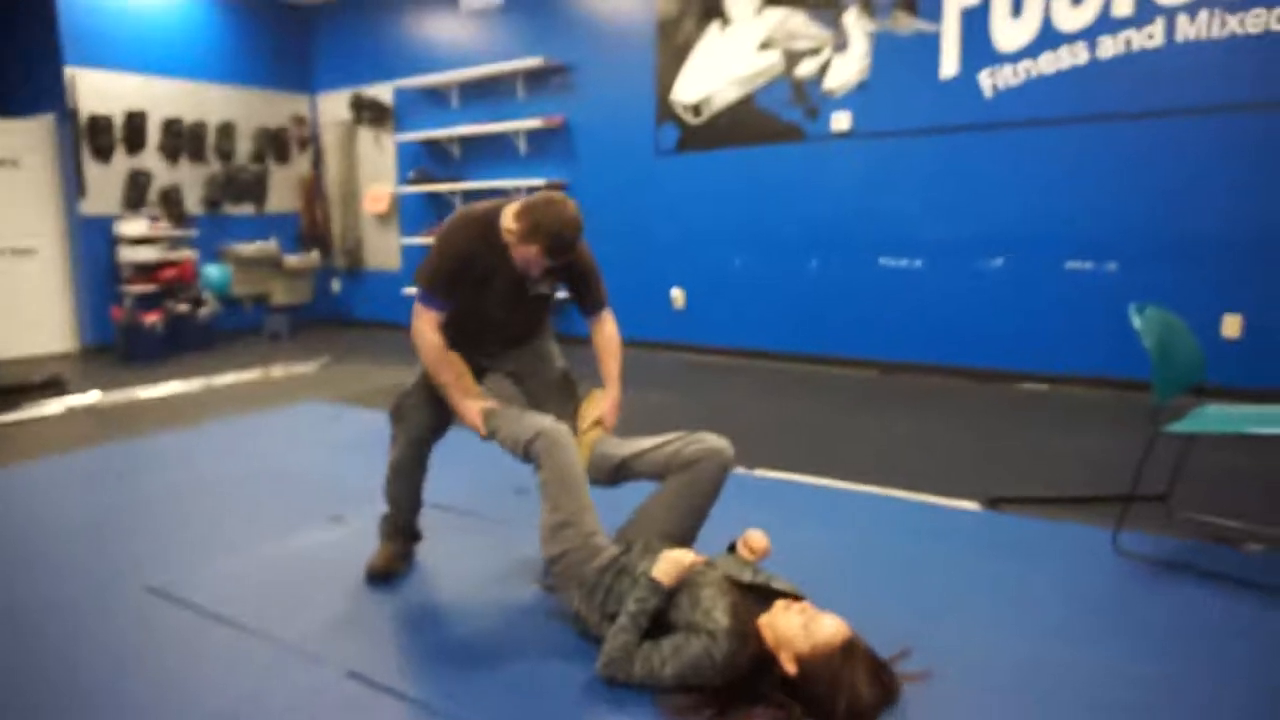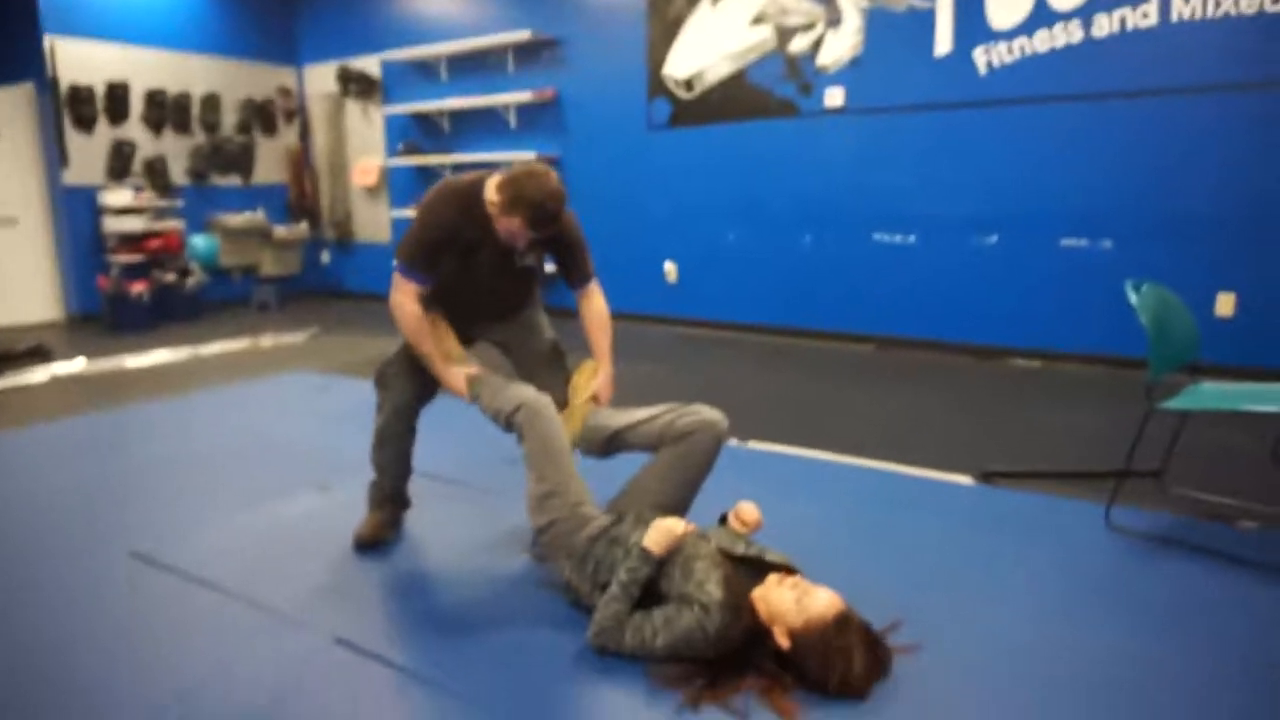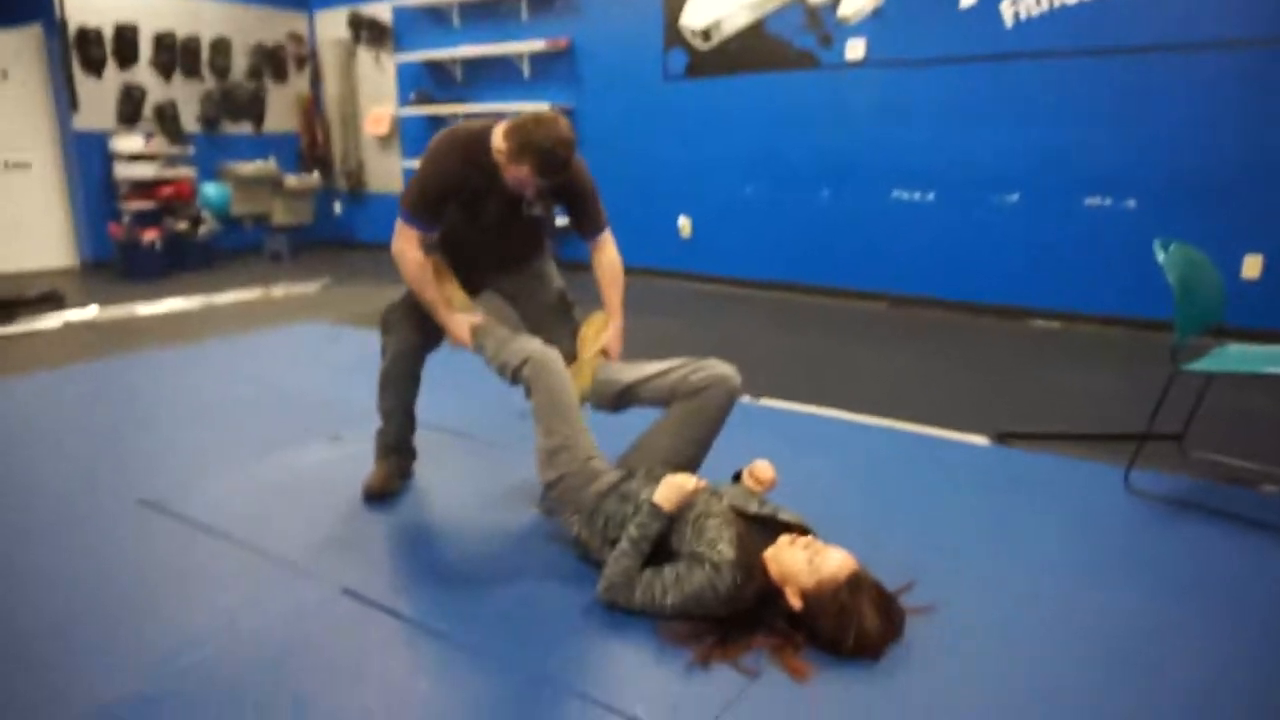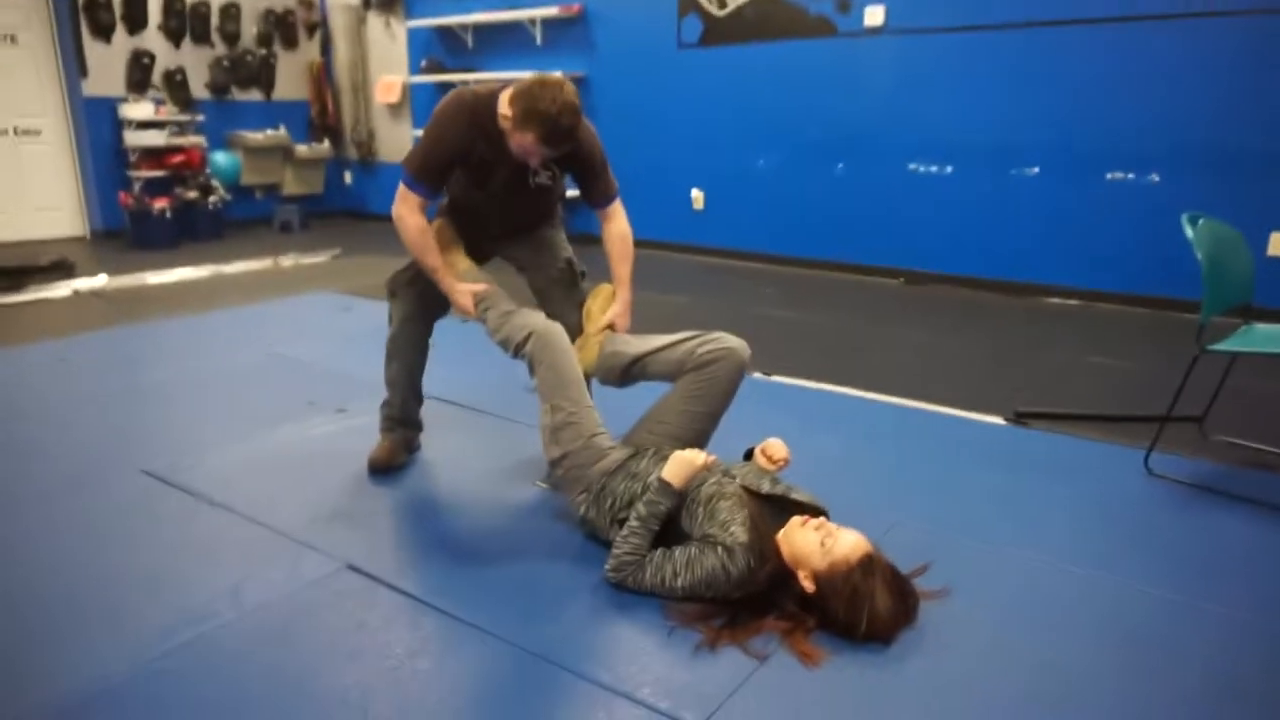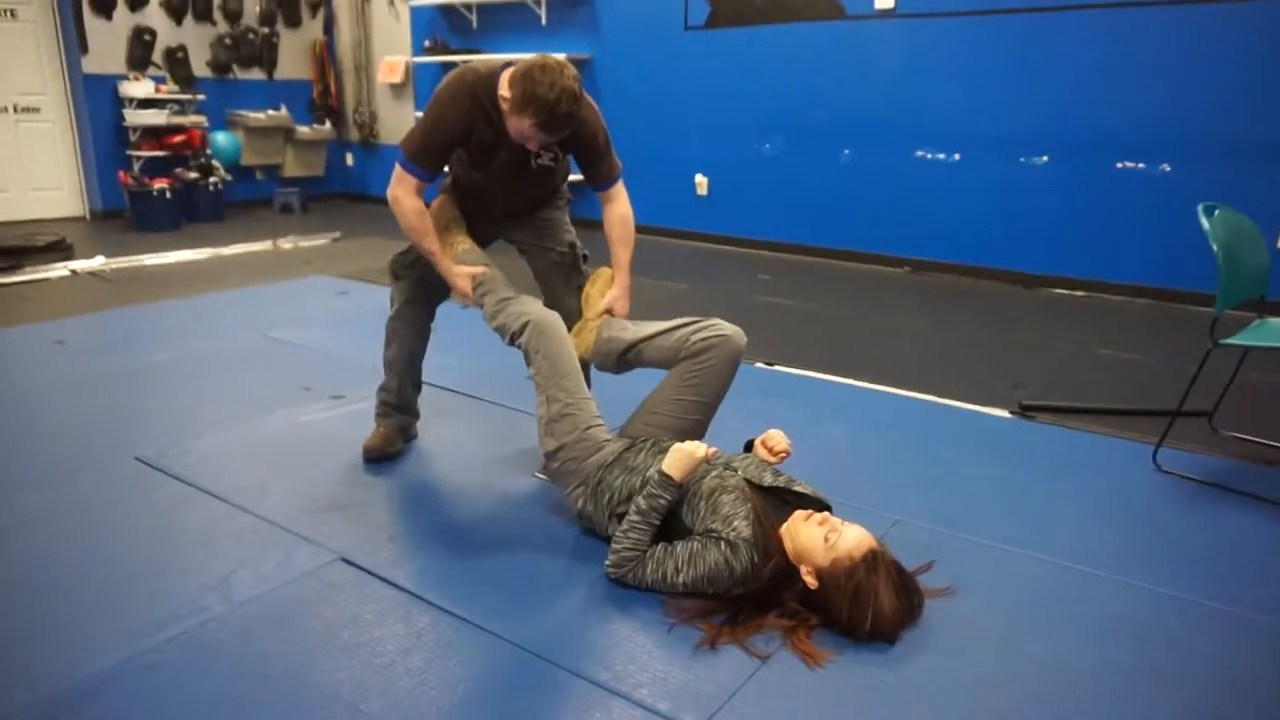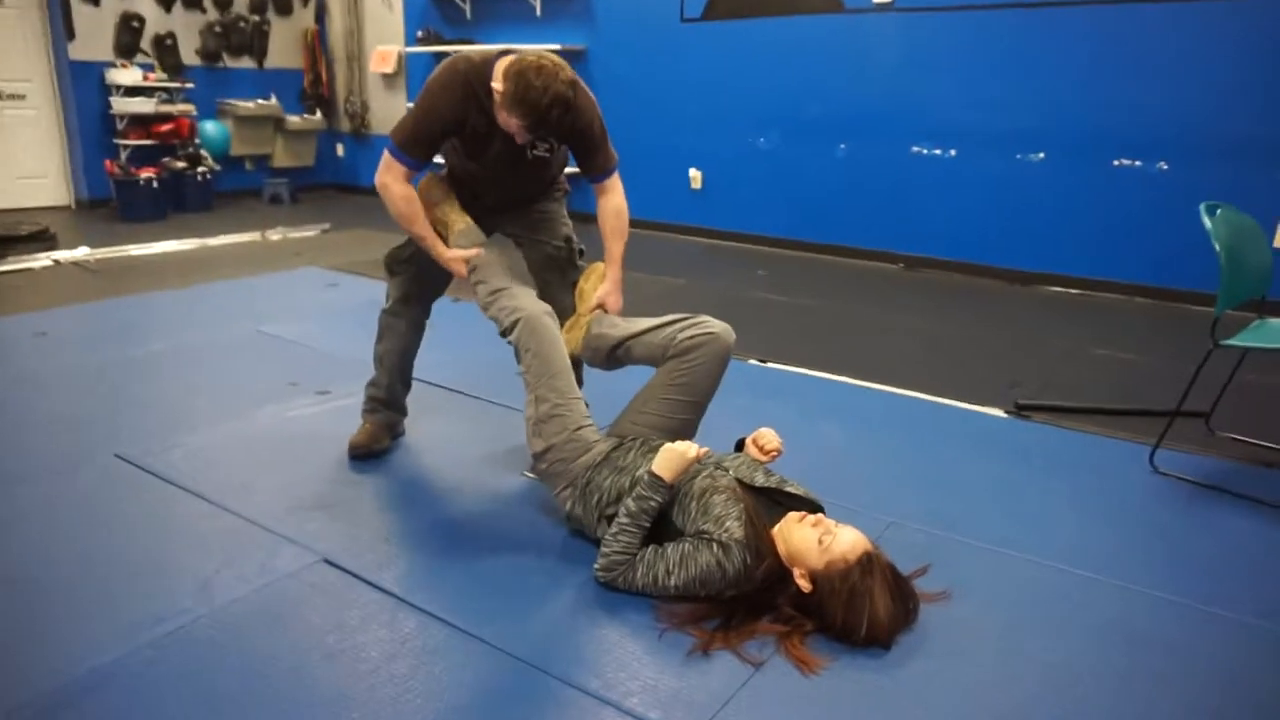
dt=0.1s
person 1, frame 1
left shoulder: (719, 648)
left elbow: (614, 664)
left wrist: (657, 583)
right wrist: (741, 555)
left hip: (598, 581)
right hip: (640, 556)
left knee: (550, 435)
right ankle: (594, 448)
person 1, frame 2
left shoulder: (711, 622)
left elbow: (605, 633)
left wrist: (648, 553)
right wrist: (734, 530)
left hip: (588, 551)
right hip: (629, 526)
left knee: (530, 406)
right ankle: (586, 424)
person 1, frame 3
left shoulder: (724, 581)
right shoulder: (790, 527)
left elbow: (615, 590)
left wrist: (659, 506)
right wrist: (746, 481)
left hip: (599, 511)
right hip: (635, 484)
left knee: (540, 361)
left ankle: (472, 323)
right ankle: (596, 377)
person 1, frame 4
left shoulder: (734, 563)
right shoulder: (798, 512)
left elbow: (623, 570)
left wrist: (666, 487)
right wrist: (760, 462)
left hip: (604, 484)
right hip: (645, 461)
left knee: (543, 334)
right knee: (725, 353)
left ankle: (471, 282)
right ankle: (600, 348)
person 1, frame 5
left shoulder: (739, 558)
right shoulder: (804, 504)
left elbow: (623, 565)
left wrist: (668, 475)
right wrist: (760, 452)
left hip: (602, 477)
right hip: (643, 450)
left knee: (540, 325)
right knee: (722, 339)
left ankle: (466, 253)
right ankle: (597, 336)
person 1, frame 6
left shoulder: (730, 560)
right shoulder: (792, 503)
left elbow: (613, 568)
left wrist: (657, 479)
right wrist: (751, 454)
left hip: (590, 475)
right hip: (635, 450)
left knee: (531, 317)
right knee: (709, 336)
left ankle: (460, 227)
right ankle: (590, 331)
person 2, frame 1
left shoulder: (570, 250)
right shoulder: (464, 235)
left elbow: (601, 321)
right elbow: (426, 326)
left wrist: (611, 392)
right wrist: (459, 401)
left hip: (525, 345)
right hip: (459, 347)
right knee: (411, 431)
right ankle: (397, 538)
person 2, frame 2
left shoulder: (555, 221)
right shoulder: (446, 206)
left elbow: (588, 294)
right elbow: (404, 298)
left wrist: (603, 369)
right wrist: (442, 370)
left hip: (512, 315)
right hip: (445, 316)
left knee: (558, 404)
right knee: (397, 398)
right ankle: (386, 506)
person 2, frame 3
left shoulder: (567, 169)
right shoulder: (453, 152)
left elbow: (602, 245)
right elbow: (406, 245)
left wrist: (614, 323)
right wrist: (447, 319)
left hip: (524, 261)
right hip: (456, 257)
left knee: (564, 353)
right knee: (402, 344)
right ankle: (394, 458)
person 2, frame 4
left shoulder: (575, 135)
right shoulder: (459, 116)
left elbow: (611, 215)
right elbow: (406, 210)
left wrist: (622, 298)
right wrist: (449, 285)
left hip: (534, 229)
right hip: (465, 223)
left knee: (571, 325)
right knee: (409, 311)
right ankle: (399, 431)
person 2, frame 5
left shoulder: (578, 114)
right shoulder: (462, 95)
left elbow: (613, 198)
right elbow: (402, 191)
left wrist: (620, 283)
right wrist: (447, 269)
left hip: (538, 209)
right hip: (467, 202)
left knee: (571, 309)
right knee: (410, 294)
right ankle: (394, 418)
person 2, frame 6
left shoulder: (573, 104)
right shoulder: (455, 84)
left elbow: (609, 190)
right elbow: (390, 178)
left wrist: (613, 277)
right wrist: (440, 253)
left hip: (536, 201)
right hip: (462, 194)
left knee: (565, 305)
right knee: (407, 290)
right ankle: (382, 415)
